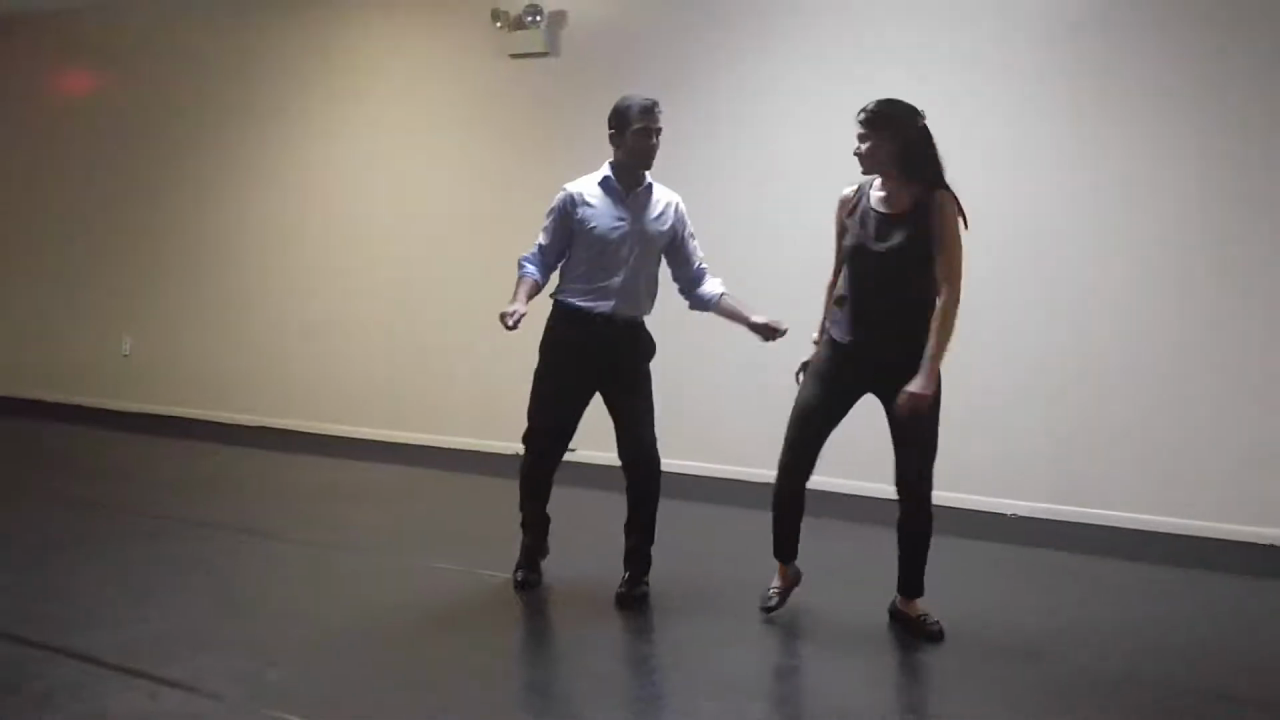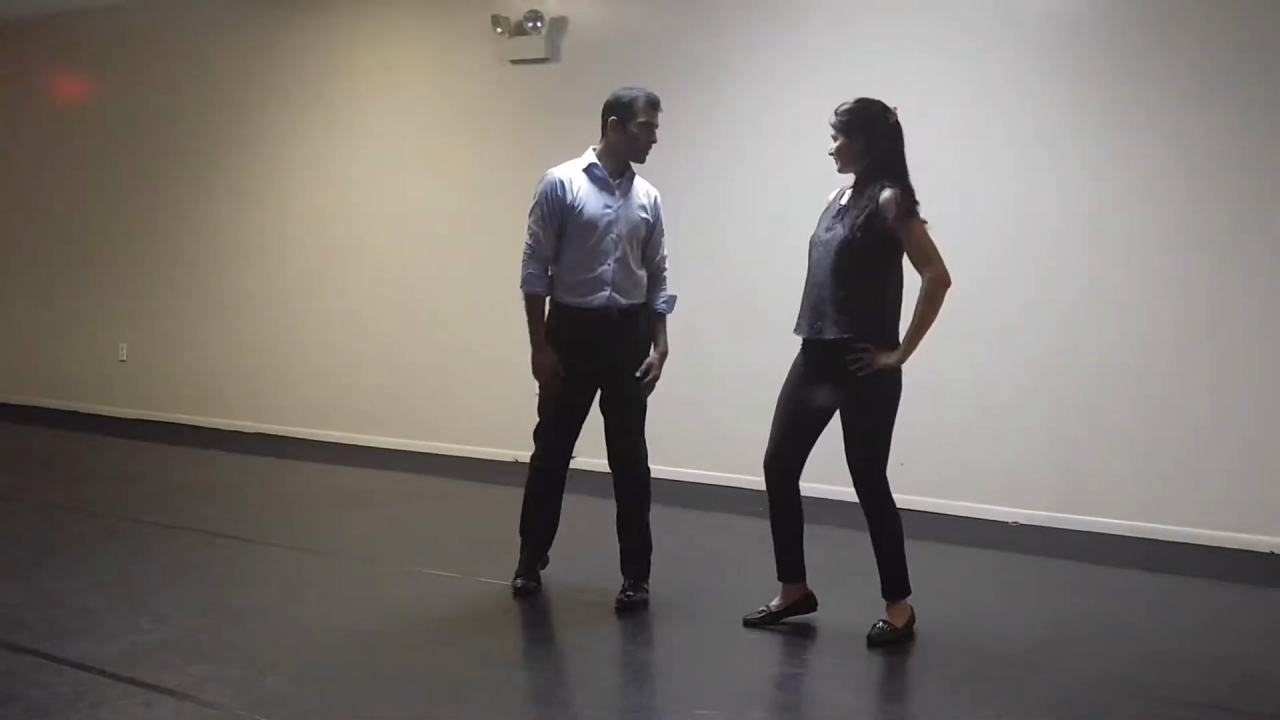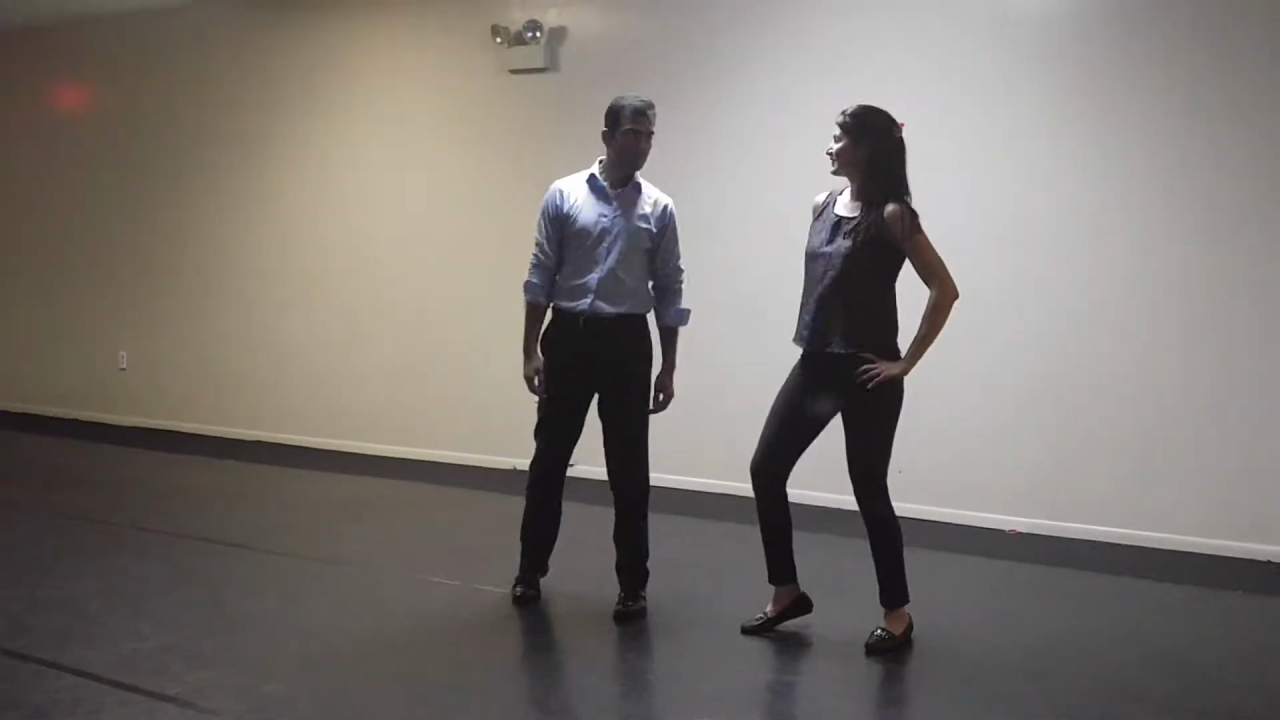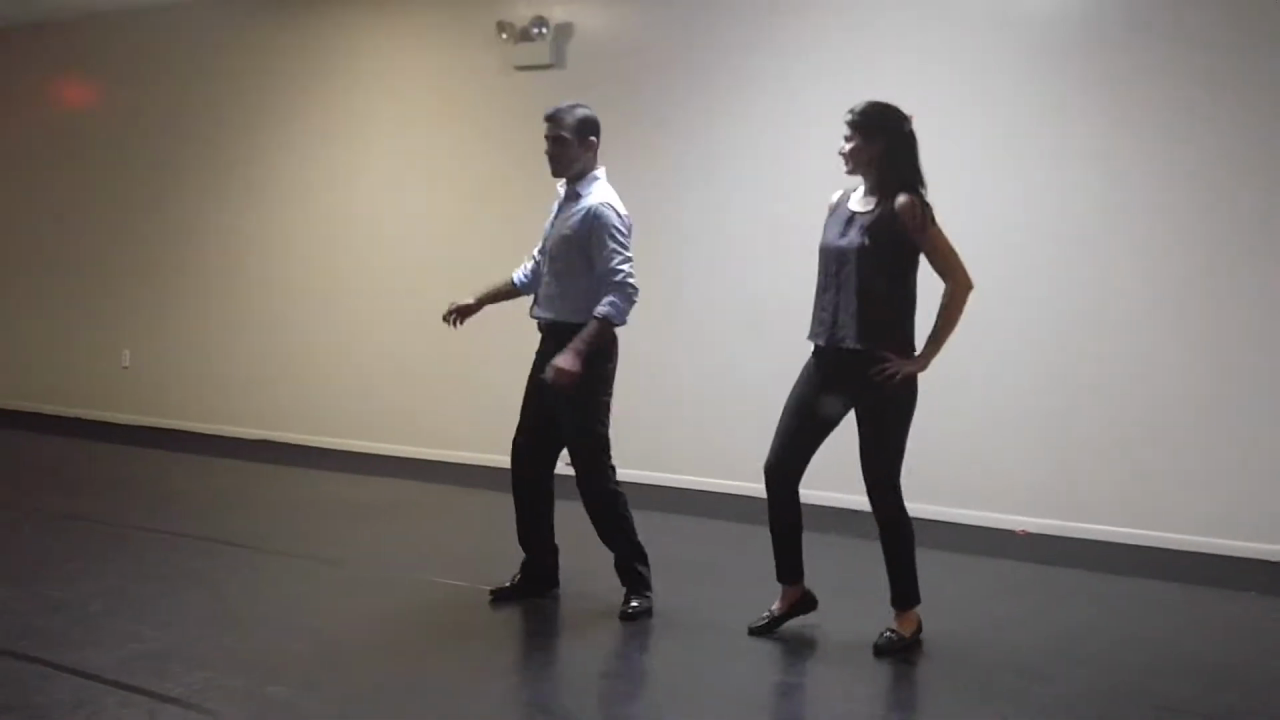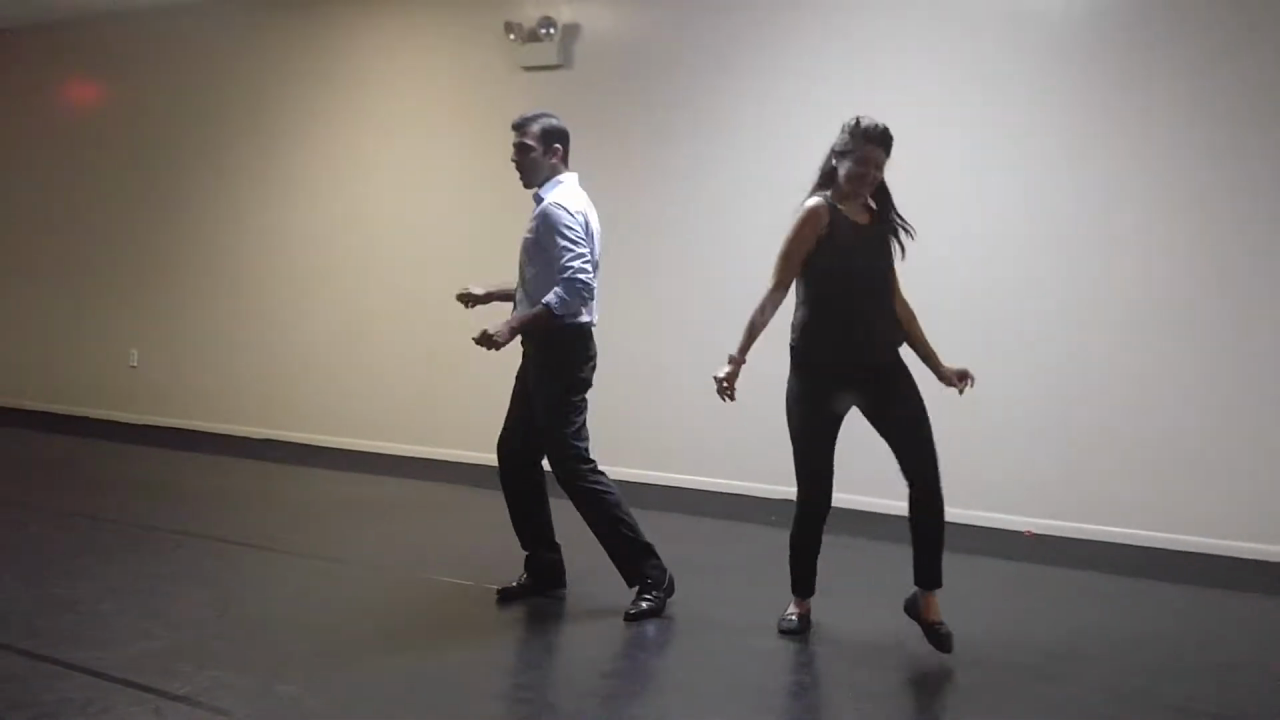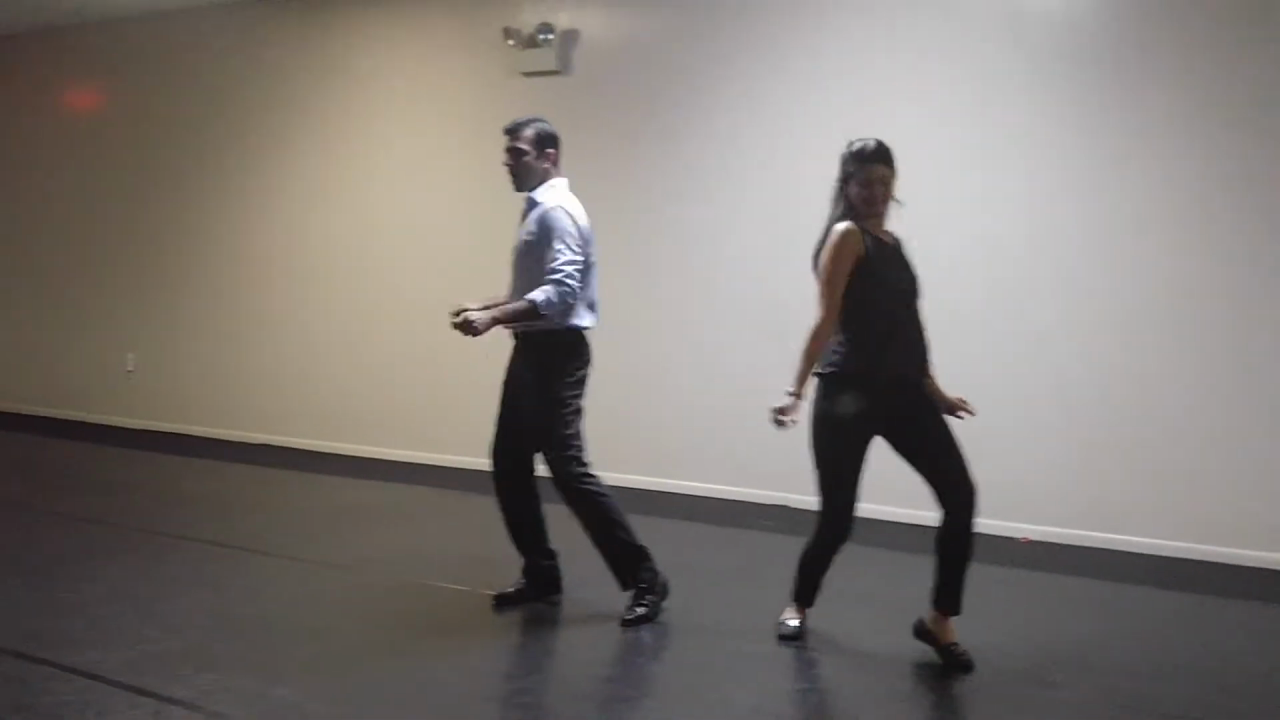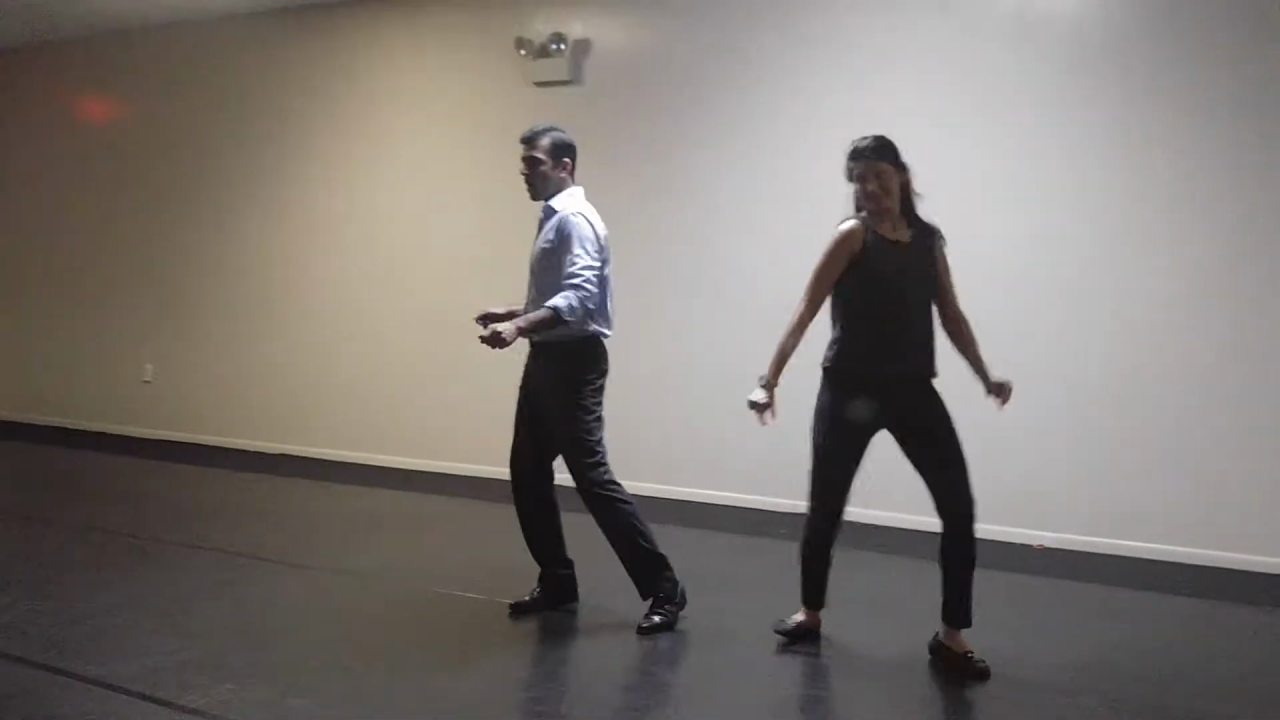
dt=0.5s
person 1, frame 1
left shoulder: (937, 203)
right shoulder: (853, 203)
left elbow: (948, 293)
left wrist: (929, 373)
right wrist: (818, 343)
left hip: (905, 362)
right hip: (844, 354)
left knee: (915, 485)
right knee: (793, 464)
left ankle: (907, 599)
right ankle: (785, 568)
person 1, frame 2
left shoulder: (888, 200)
right shoulder: (839, 199)
left elbow: (937, 277)
left wrist: (902, 350)
right wrist: (817, 345)
left hip: (863, 363)
right hip: (815, 356)
left knee: (869, 482)
right knee: (778, 467)
left ankle: (899, 604)
right ankle: (794, 589)
person 1, frame 3
left shoulder: (892, 215)
right shoulder: (823, 205)
left elbow: (945, 290)
left wrist: (907, 362)
right wrist: (814, 344)
left hip: (865, 374)
right hip: (814, 366)
left knee: (869, 492)
right knee: (765, 470)
left ankle: (896, 613)
right ankle: (786, 592)
person 1, frame 4
left shoulder: (906, 207)
right shoulder: (839, 203)
left elbow: (959, 282)
left wrist: (925, 355)
left hip: (880, 368)
right hip: (828, 362)
left knee: (882, 491)
right knee: (779, 470)
left ankle: (906, 614)
right ankle: (792, 591)
person 1, frame 5
left shoulder: (882, 222)
right shoulder: (816, 212)
left elbow: (895, 301)
right elbow: (776, 291)
left wrist: (938, 366)
right wrist: (738, 358)
left hip: (882, 370)
right hip: (816, 373)
left knee: (924, 474)
right knee: (813, 497)
left ankle: (927, 596)
right ankle: (801, 601)
person 1, frame 6
left shoulder: (894, 245)
right shoulder: (846, 237)
right elbow: (827, 319)
left wrist: (934, 390)
right wrist: (797, 390)
left hip: (902, 392)
right hip: (848, 392)
left knee: (959, 496)
right knee: (836, 519)
left ankle: (938, 620)
right ankle: (798, 606)
person 1, frame 7
left shoulder: (927, 240)
right shoulder: (852, 235)
left elbow: (950, 312)
right elbow: (806, 310)
left wrist: (983, 373)
right wrist: (769, 380)
left hip: (912, 390)
right hip: (850, 389)
left knee: (958, 508)
right knee: (825, 510)
left ankle: (952, 634)
right ankle: (810, 612)
person 2, frame 1
left shoulder: (669, 208)
right shoulder: (577, 197)
left elbow: (697, 281)
right elbow: (541, 258)
left wrist: (750, 320)
right wrist: (520, 301)
left hip: (628, 341)
right hip: (572, 335)
left knee: (643, 460)
right knee: (542, 449)
left ankle: (636, 569)
right ankle: (531, 553)
person 2, frame 2
left shoulder: (647, 198)
right shoulder: (560, 184)
left elbow: (656, 279)
right elbow: (535, 268)
left wrist: (659, 345)
right wrist: (539, 344)
left hip: (628, 333)
right hip: (572, 329)
left knee: (630, 458)
right knee: (552, 449)
left ankle: (635, 574)
right ankle: (531, 561)
person 2, frame 3
left shoulder: (659, 209)
right shoulder: (564, 195)
left elbow: (670, 292)
right elbow: (540, 278)
left wrist: (668, 366)
right wrist: (531, 348)
left hip: (627, 342)
right hip: (567, 337)
left knee: (629, 468)
right knee: (550, 457)
left ankle: (633, 583)
right ankle: (531, 569)
person 2, frame 4
left shoulder: (603, 208)
right shoulder: (566, 202)
left elbow: (622, 292)
left wrist: (578, 352)
right wrist: (478, 300)
left hip: (583, 351)
right hip: (553, 346)
left knee: (591, 466)
right knee: (528, 458)
left ankle: (637, 580)
right ankle: (539, 569)
person 2, frame 5
left shoulder: (559, 208)
right shoulder: (555, 203)
left elbow: (575, 288)
left wrist: (511, 326)
right wrist: (495, 294)
left hip: (561, 349)
right hip: (544, 349)
left knee: (572, 465)
right knee: (515, 456)
left ankle: (650, 576)
right ankle: (544, 568)
person 2, frame 6
left shoulder: (558, 210)
right shoulder: (536, 210)
left elbow: (560, 290)
left wrist: (494, 317)
right wrist: (487, 308)
left hip: (557, 354)
right hip: (530, 352)
left knee: (568, 470)
right knee: (509, 463)
left ankle: (645, 581)
right ankle: (541, 574)
person 2, frame 7
left shoulder: (574, 218)
right shoulder: (552, 219)
left elbow: (580, 297)
left wrist: (519, 325)
right wrist: (509, 315)
left hip: (573, 361)
right hip: (547, 358)
left knee: (591, 477)
right knee: (527, 472)
left ankle: (664, 590)
right ankle: (557, 581)
